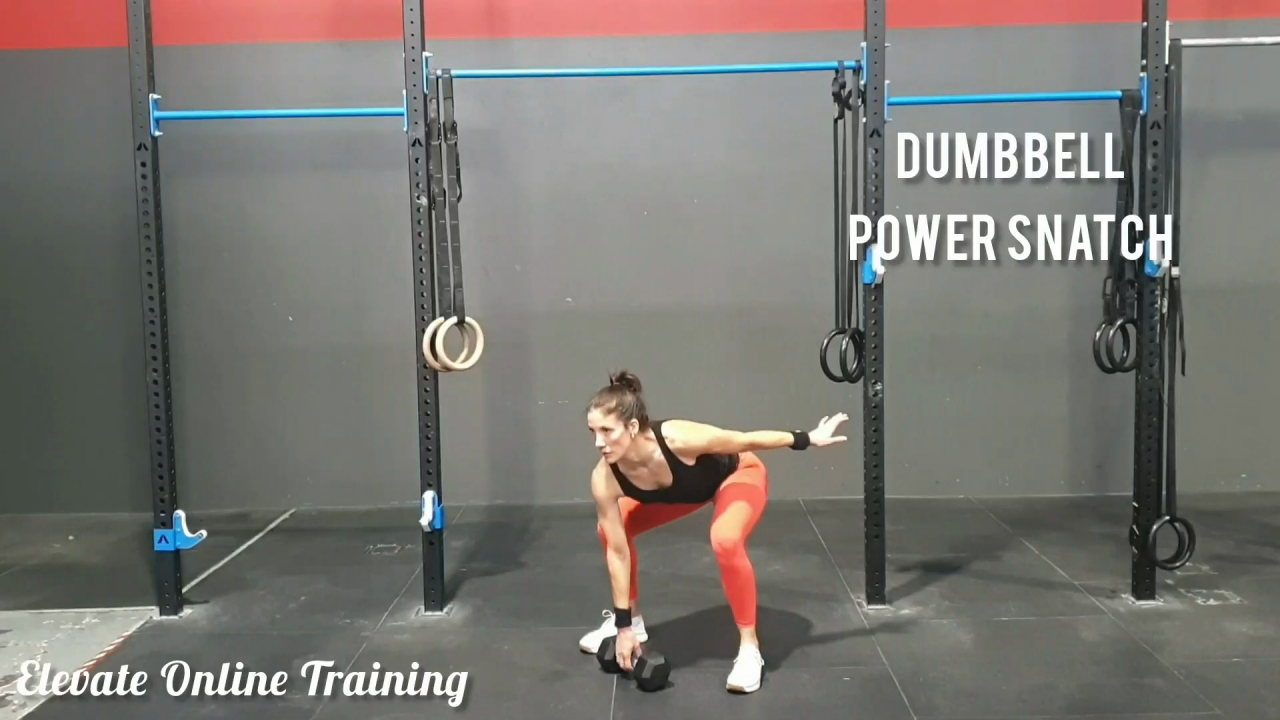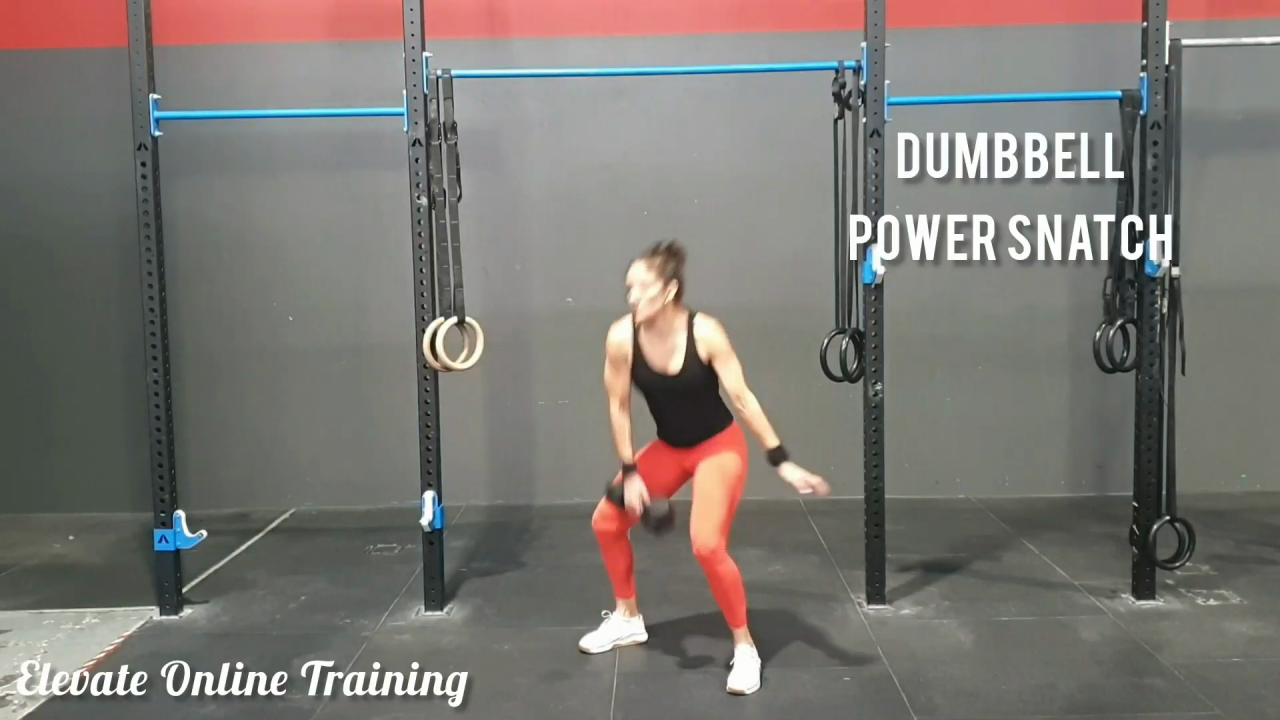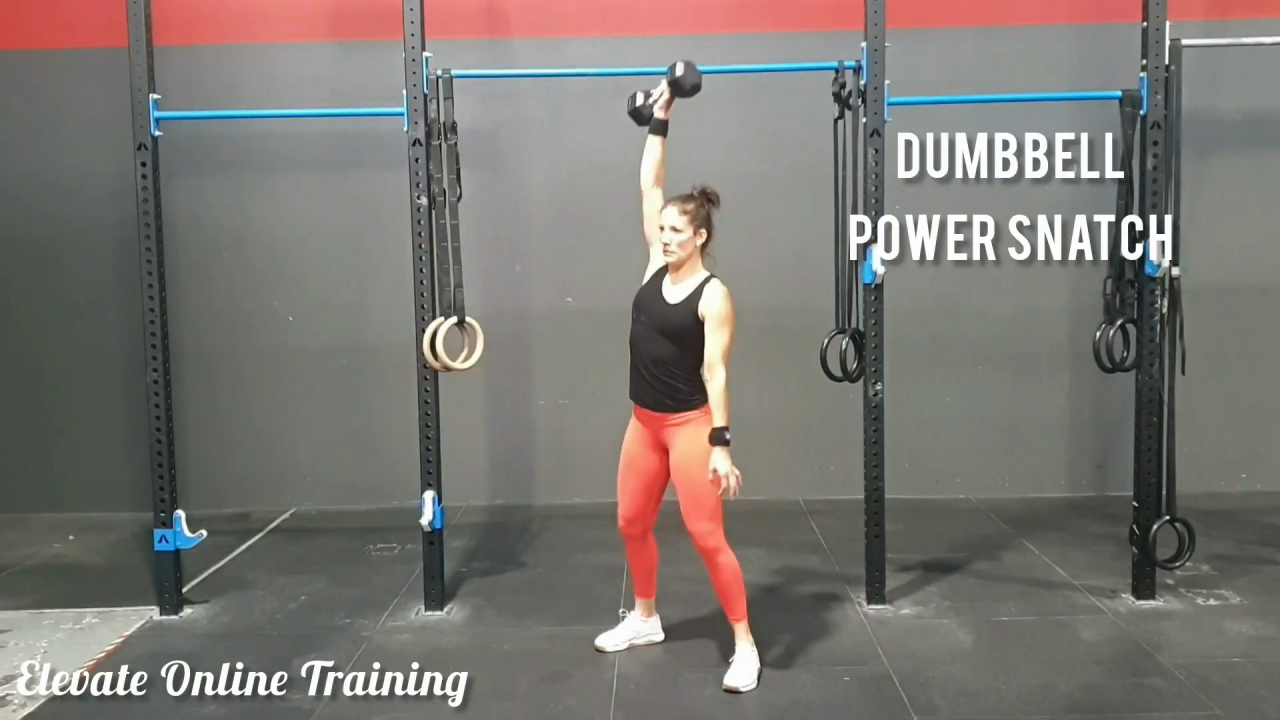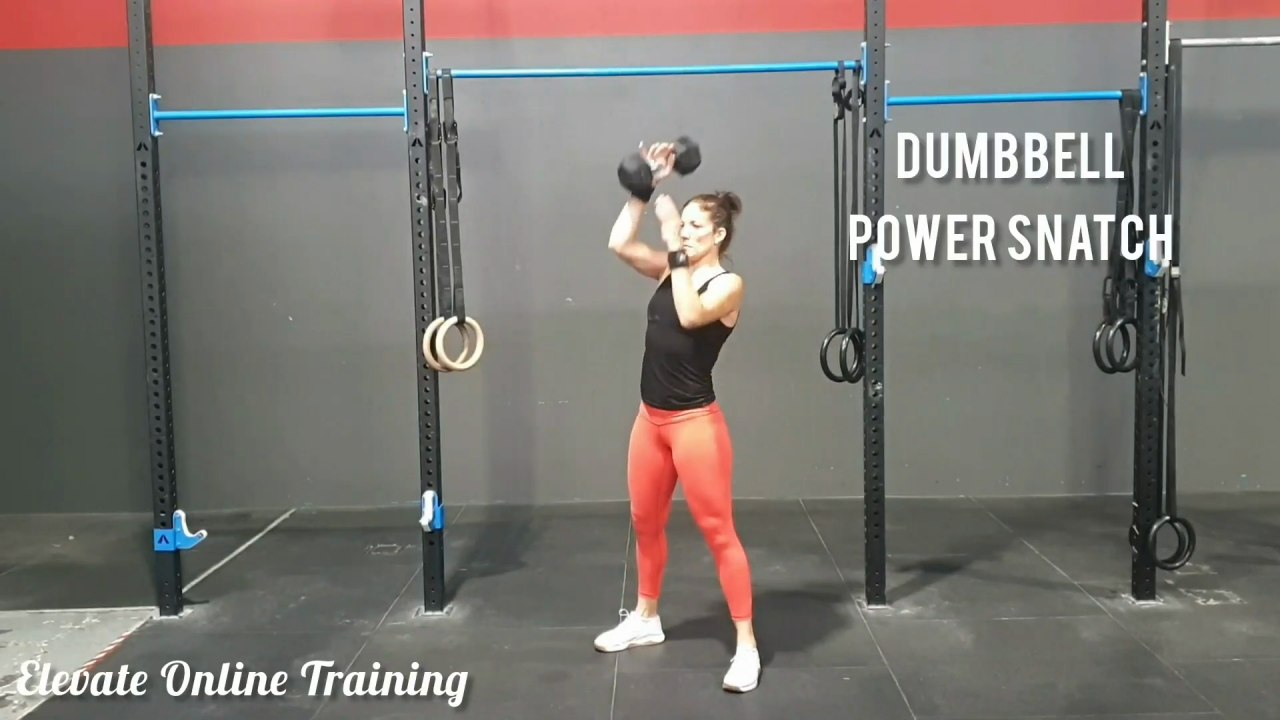
dt=0.7s
person 1, frame 1
left shoulder: (678, 440)
right shoulder: (605, 480)
left elbow: (747, 441)
right elbow: (617, 550)
left wrist: (806, 439)
right wrist: (623, 625)
left hip: (739, 473)
right hip: (689, 489)
left knee: (725, 540)
right knee: (610, 529)
left ankle: (750, 647)
right ankle: (632, 617)
person 1, frame 2
left shoulder: (704, 332)
right shoulder: (620, 338)
left elbow: (743, 398)
right elbow: (618, 408)
left wrist: (781, 460)
right wrist: (630, 472)
left hip: (719, 445)
right hip: (669, 448)
left knee: (706, 546)
right knee: (606, 523)
left ankle: (745, 649)
right ankle: (627, 618)
person 1, frame 3
left shoulder: (713, 295)
right shoulder: (657, 266)
left elbow: (716, 373)
right elbow: (648, 184)
left wrist: (720, 445)
right wrist: (658, 121)
left hip: (689, 426)
right hip: (643, 423)
left knee: (706, 537)
right knee: (633, 524)
left ankle: (745, 647)
right ankle: (644, 619)
person 1, frame 4
left shoulder: (729, 283)
right shoulder: (671, 270)
left elbow: (691, 315)
right elbow: (619, 242)
left wrist: (678, 248)
right wrist: (646, 186)
left hip: (696, 424)
right hip: (649, 420)
left knee: (718, 533)
right knee: (645, 523)
left ankle: (747, 647)
right ankle: (646, 619)
